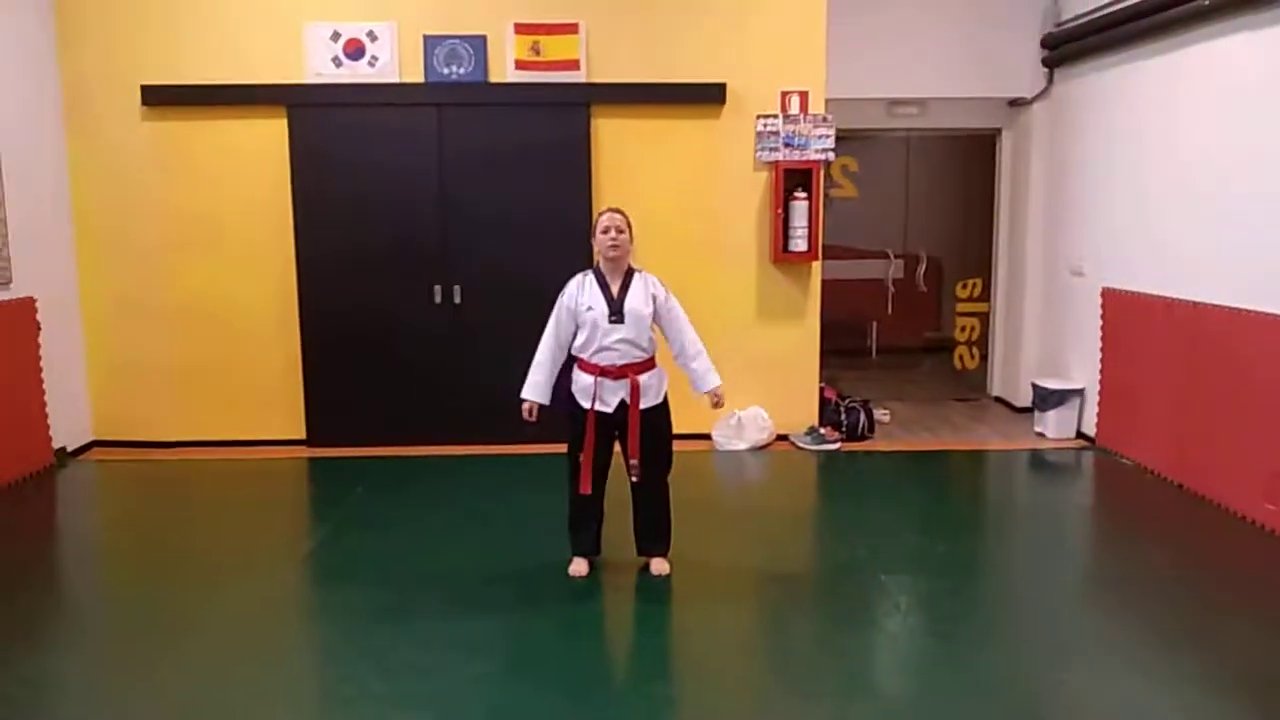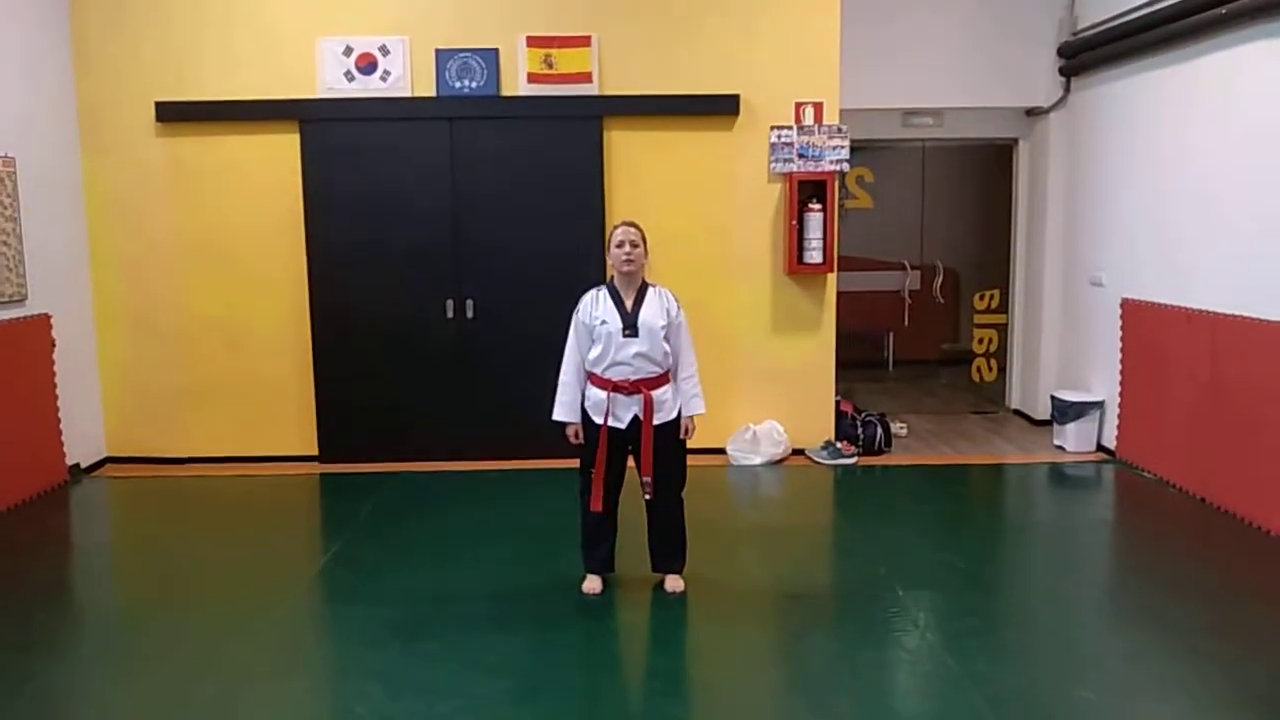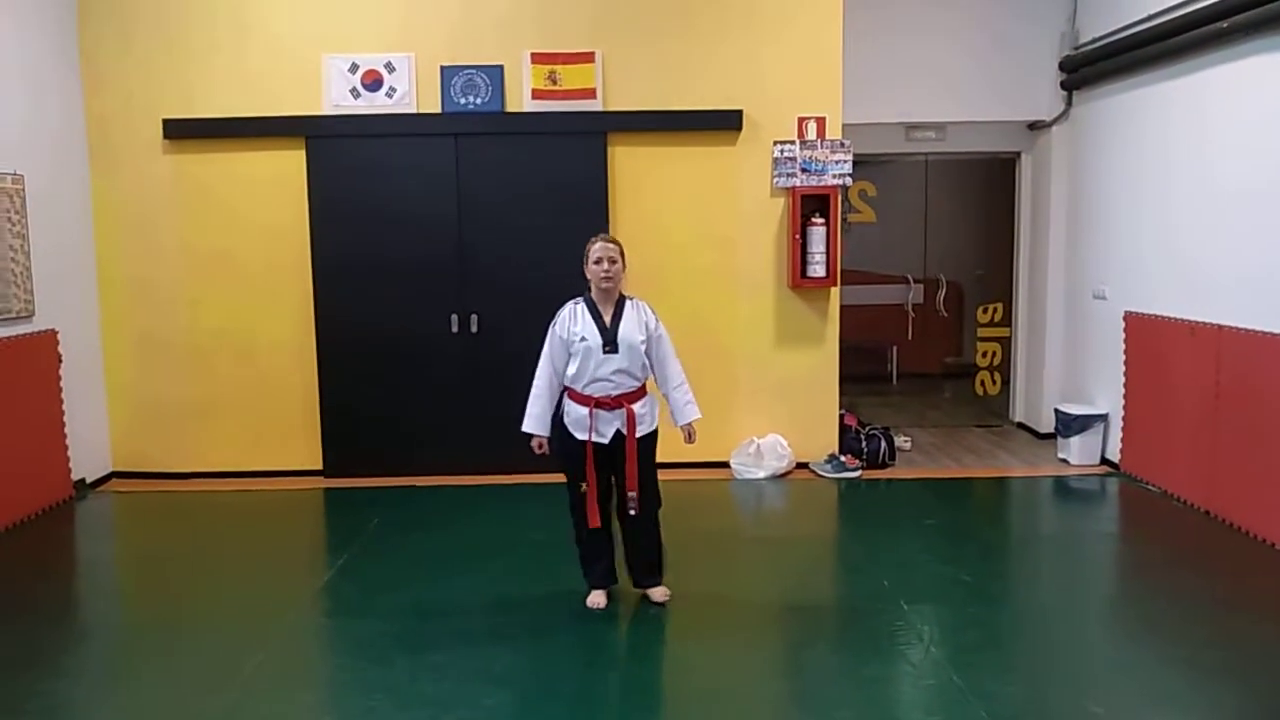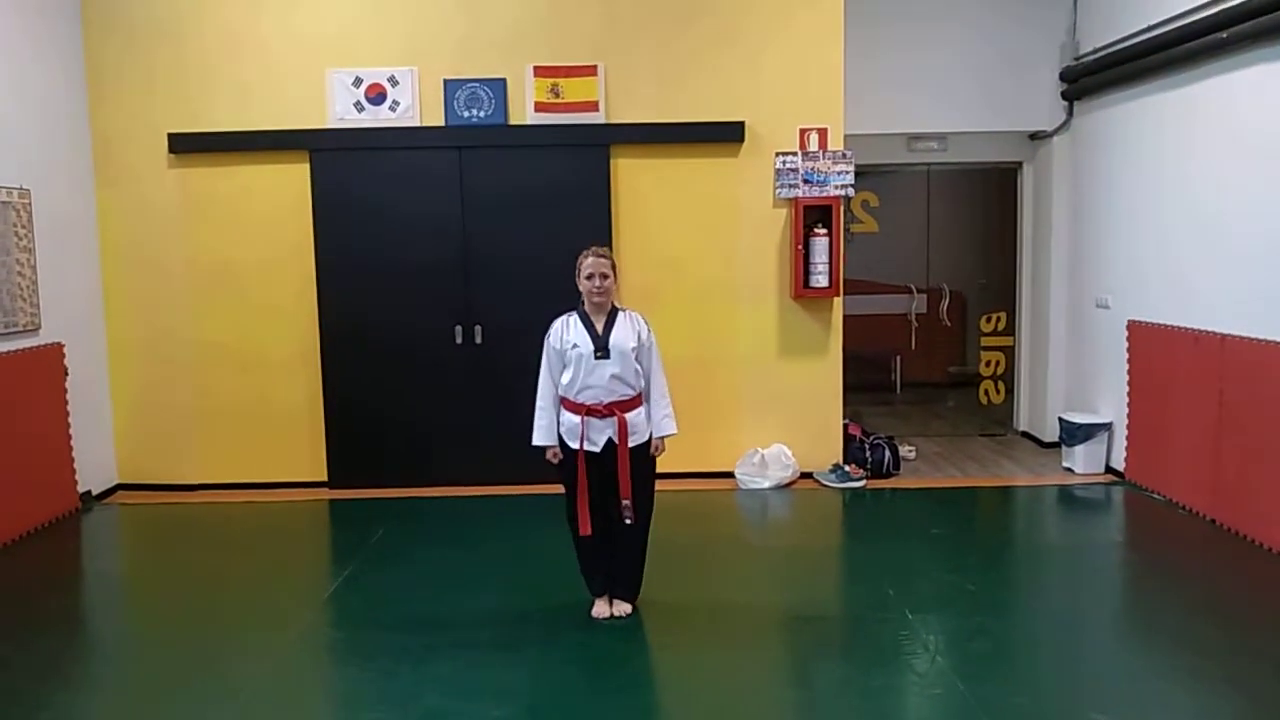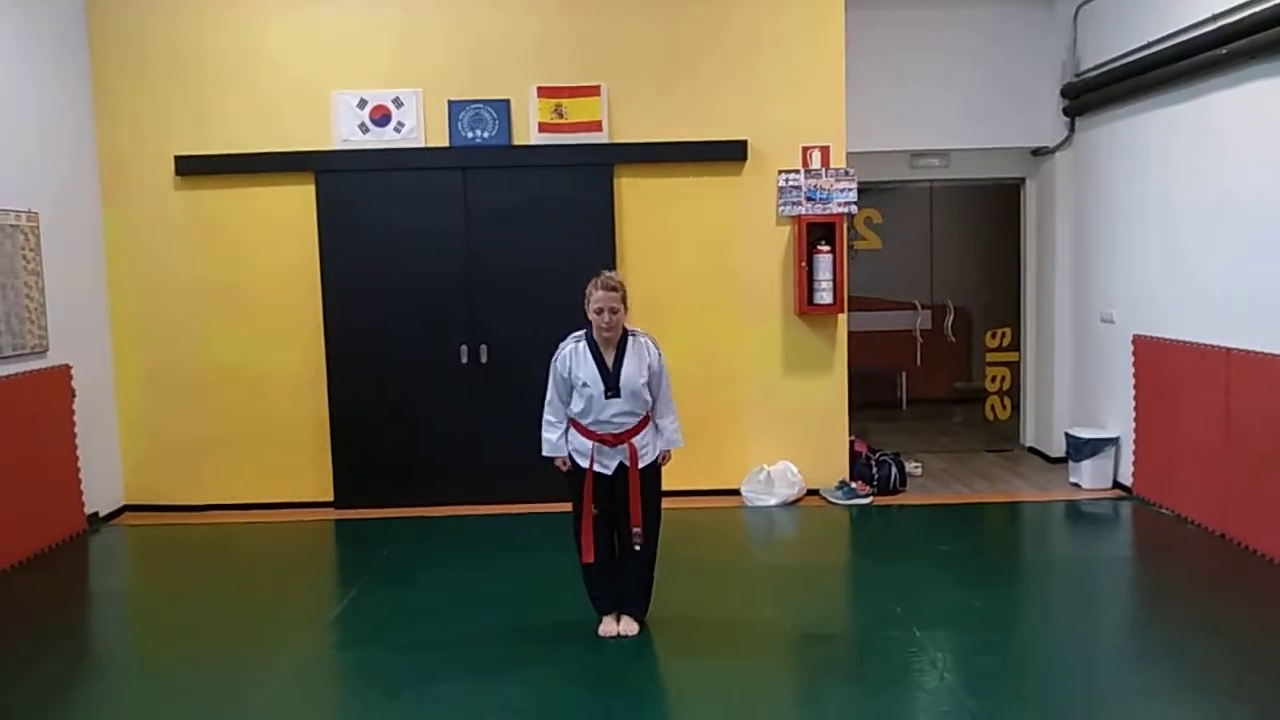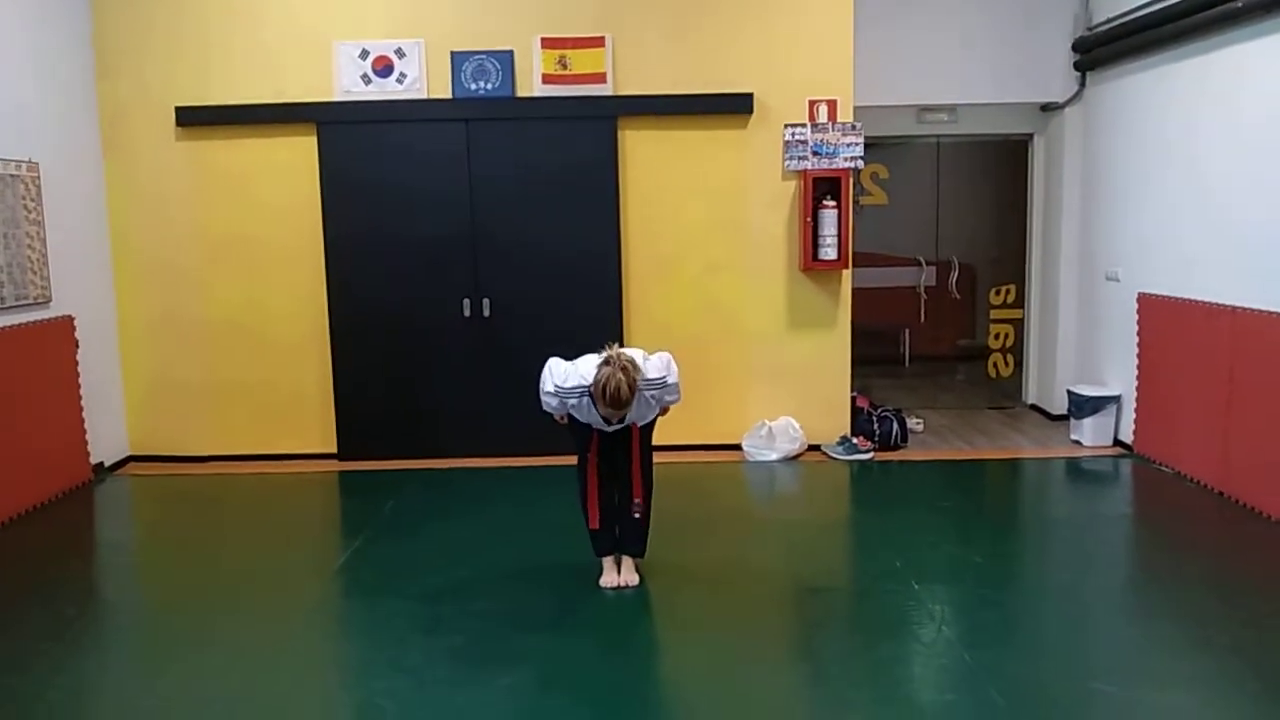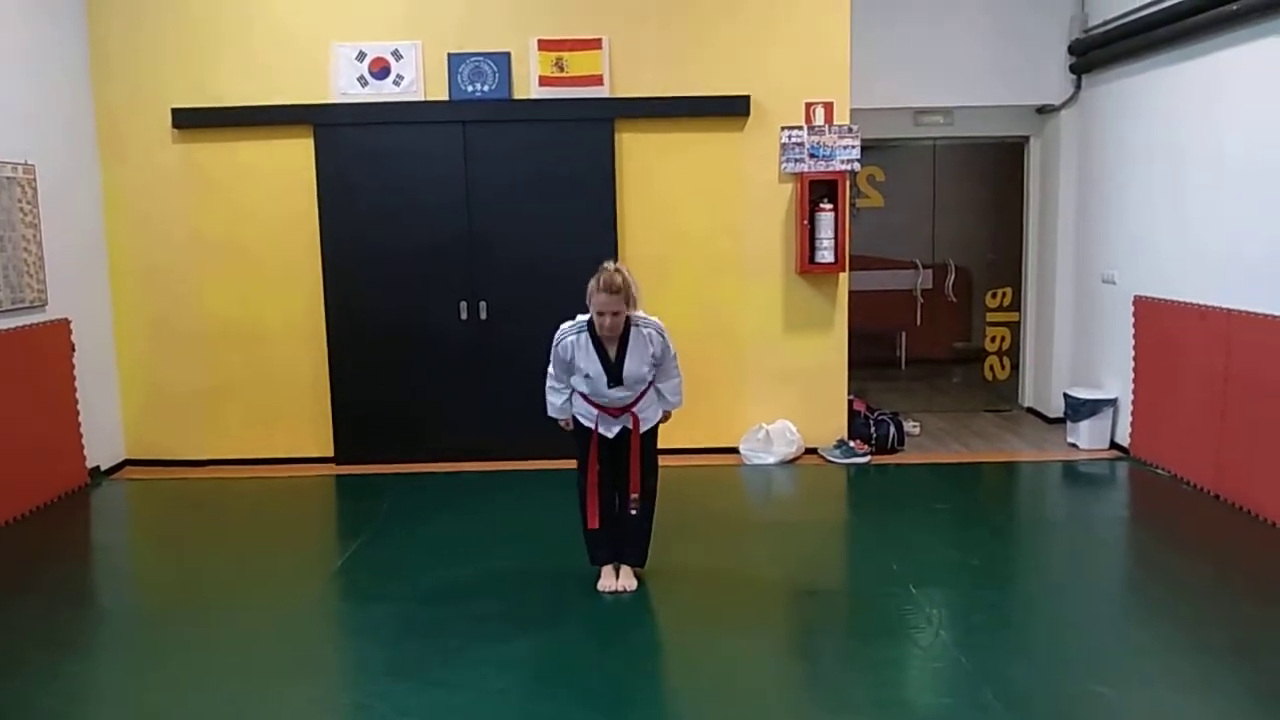
dt=0.7s
person 1, frame 1
left shoulder: (651, 286)
right shoulder: (578, 288)
left elbow: (681, 334)
right elbow: (553, 342)
left wrist: (708, 381)
right wrist: (535, 392)
left hip: (643, 392)
right hip: (593, 392)
left knee: (650, 476)
right knee: (586, 475)
left ankle: (655, 550)
right ankle: (582, 551)
person 1, frame 2
left shoulder: (665, 301)
right shoulder: (591, 303)
left elbow: (684, 359)
right elbow: (574, 362)
left wrist: (689, 409)
right wrist: (570, 415)
left hip: (657, 407)
right hip: (604, 408)
left knee: (664, 491)
right knee: (599, 491)
left ankle: (670, 567)
right ankle: (596, 568)
person 1, frame 3
left shoulder: (642, 314)
right shoulder: (568, 317)
left elbow: (667, 367)
right elbow: (548, 374)
left wrist: (685, 414)
right wrist: (538, 426)
left hip: (634, 421)
right hip: (584, 423)
left knee: (640, 503)
right knee: (589, 506)
left ankle: (650, 579)
right ankle: (598, 582)
person 1, frame 4
left shoulder: (635, 324)
right shoulder: (561, 329)
left elbow: (654, 380)
right elbow: (548, 387)
left wrist: (660, 429)
right wrist: (548, 439)
left hip: (629, 432)
right hip: (579, 433)
left knee: (630, 515)
right knee: (586, 516)
left ankle: (624, 592)
right ankle: (601, 592)
person 1, frame 5
left shoulder: (646, 349)
right shoulder: (569, 353)
left elbow: (662, 401)
right elbow: (555, 405)
left wrist: (667, 441)
right wrist: (557, 449)
left hip: (637, 453)
right hip: (588, 454)
left knee: (638, 532)
right knee: (593, 534)
left ankle: (631, 610)
right ankle: (607, 610)
person 1, frame 6
left shoulder: (651, 380)
right shoulder: (571, 385)
left elbow: (668, 363)
right elbow: (550, 369)
left wrist: (666, 402)
right wrist: (557, 409)
left knee: (634, 478)
right knee: (595, 479)
left ankle: (629, 557)
right ankle: (608, 558)
person 1, frame 7
left shoulder: (651, 333)
right shoulder: (569, 337)
left elbow: (668, 372)
right elbow: (557, 378)
left wrist: (668, 405)
right wrist: (561, 412)
left hip: (639, 418)
right hip: (591, 419)
left knee: (638, 489)
right knee: (595, 490)
left ankle: (628, 564)
right ankle: (606, 565)
